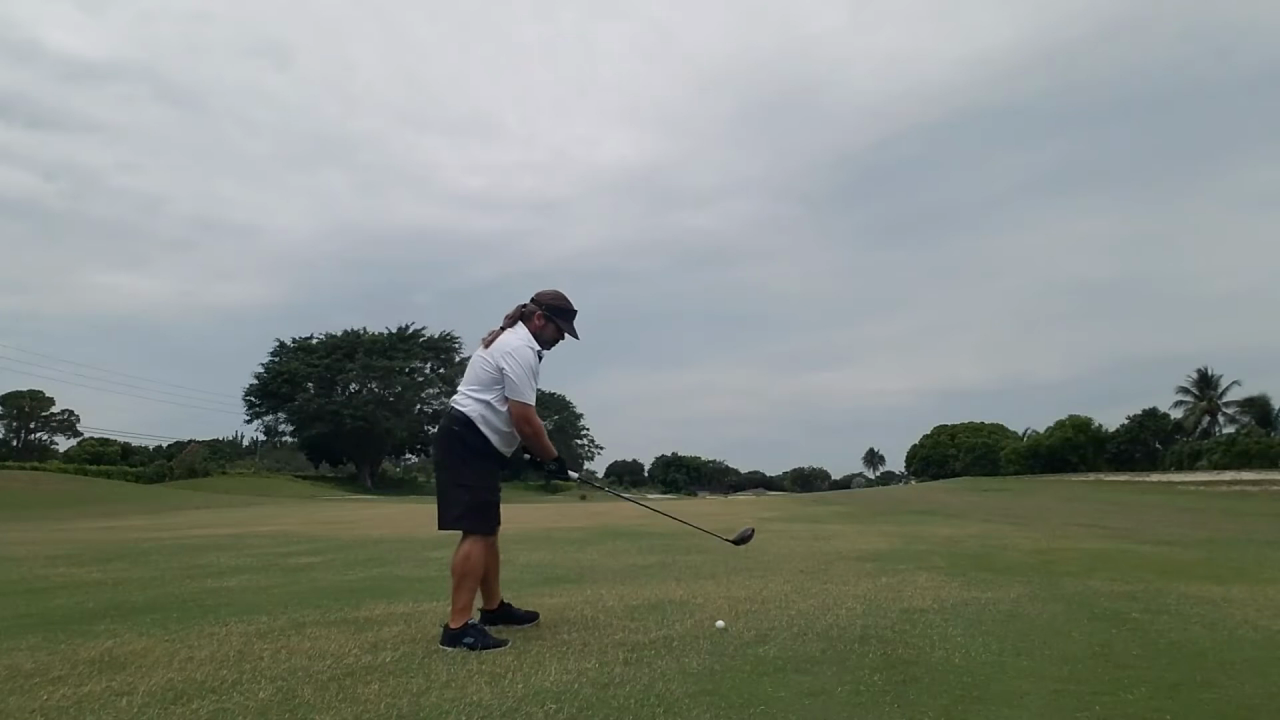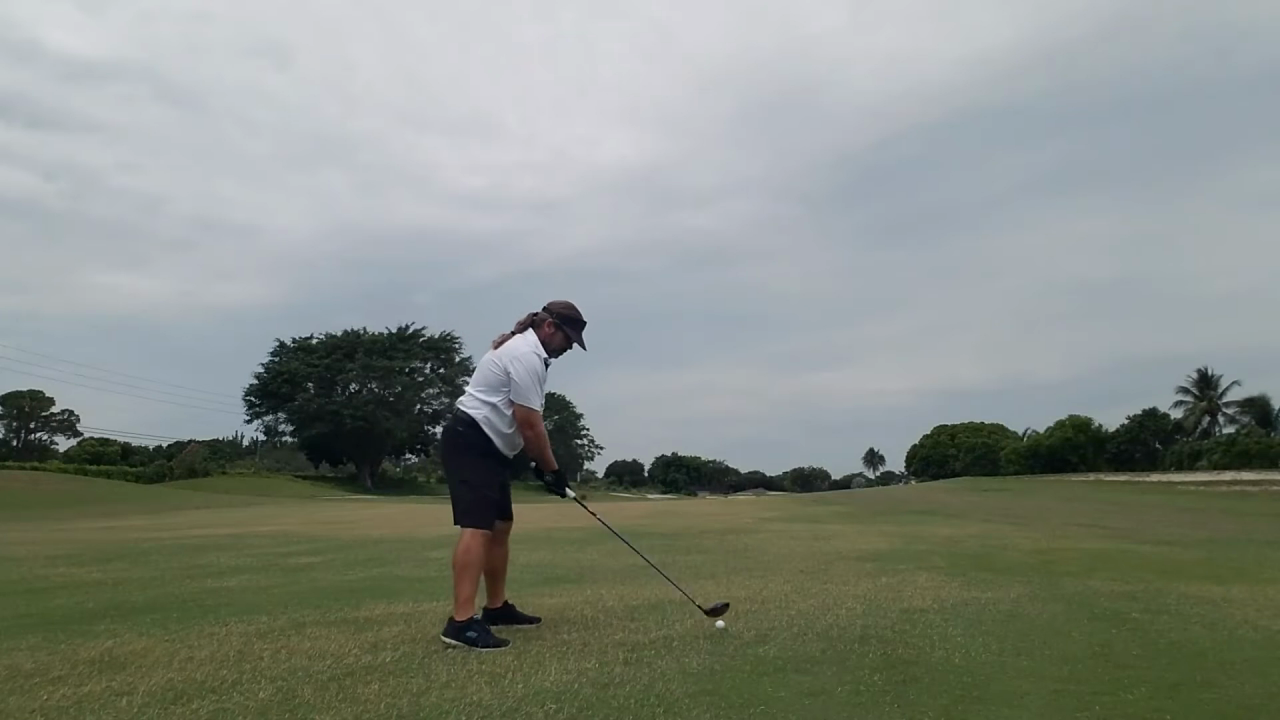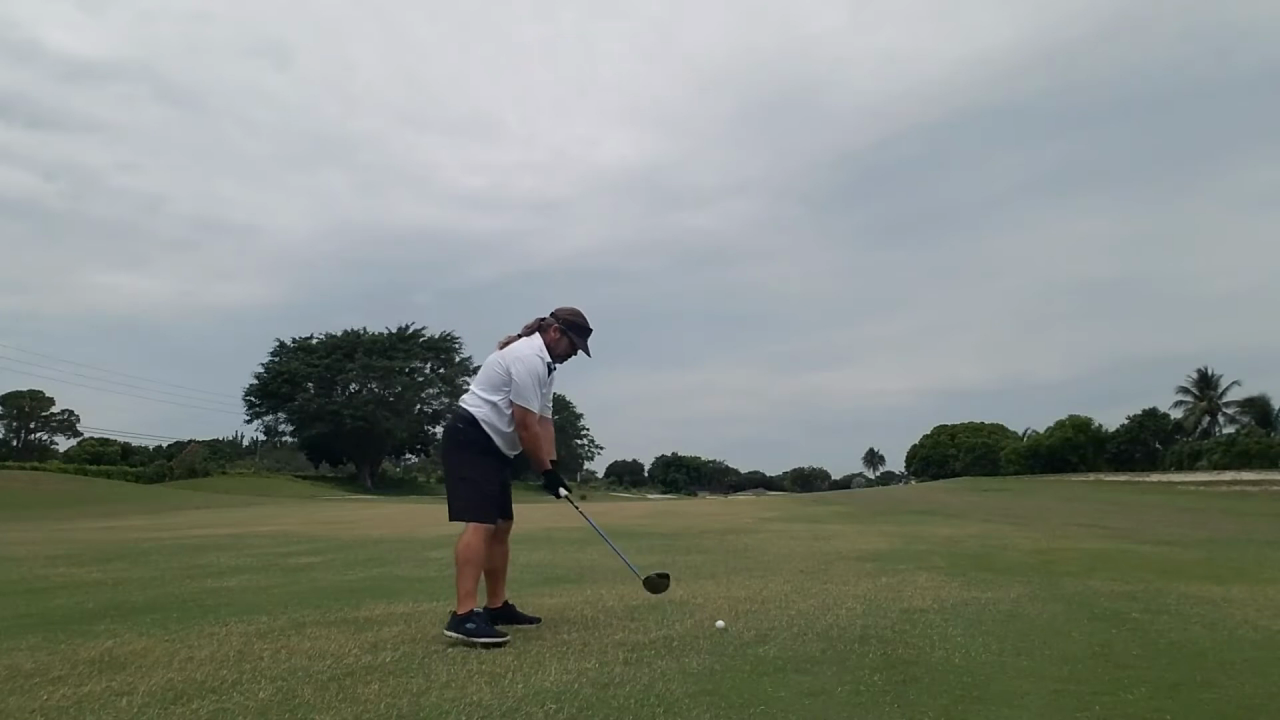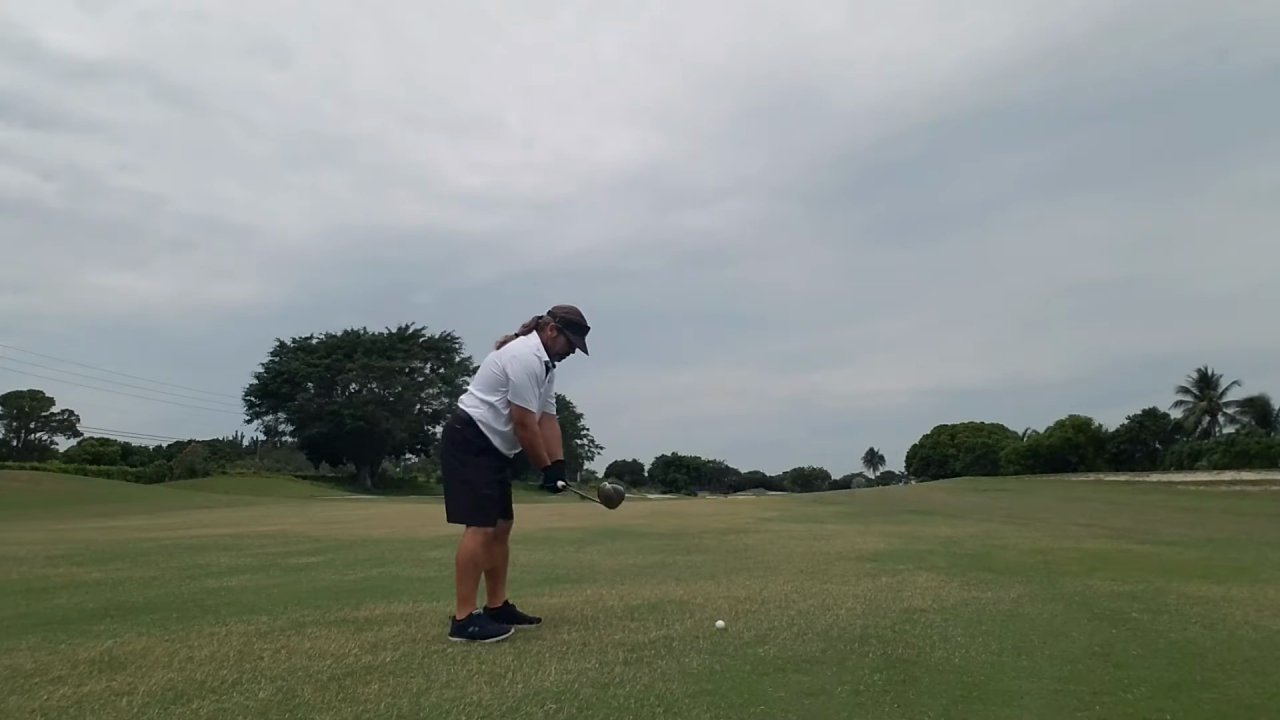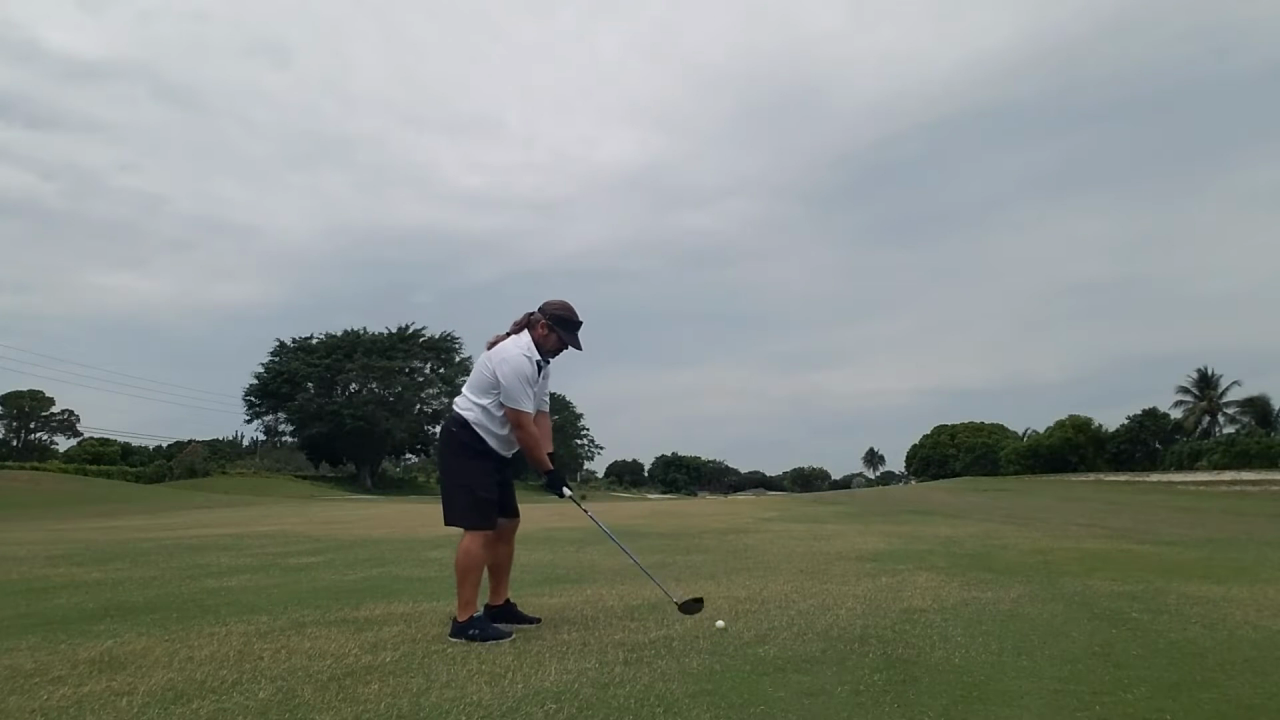
dt=0.2s
person 1, frame 1
left shoulder: (516, 344)
right shoulder: (520, 350)
left elbow: (518, 416)
right elbow: (524, 419)
left wrist: (538, 453)
right wrist: (553, 458)
left hip: (477, 446)
right hip: (466, 444)
left knee: (488, 530)
right knee: (475, 532)
left ankle: (493, 607)
right ankle: (458, 627)
person 1, frame 2
left shoulder: (533, 355)
right shoulder: (526, 355)
left elbow: (532, 420)
right elbow: (528, 424)
left wrist: (544, 465)
right wrist: (552, 470)
left hip: (488, 447)
right hip: (470, 443)
left knee: (499, 526)
right knee: (477, 527)
left ankle: (496, 606)
right ankle: (462, 621)
person 1, frame 3
left shoulder: (543, 363)
right shoulder: (528, 357)
left elbow: (543, 422)
right elbow: (526, 426)
left wrist: (552, 467)
right wrist: (545, 471)
left hip: (491, 447)
right hip: (469, 441)
left knee: (500, 526)
right knee: (480, 524)
left ankle: (496, 606)
right ankle: (464, 615)
person 1, frame 4
left shoulder: (544, 363)
right shoulder: (525, 357)
left elbow: (547, 419)
right elbow: (525, 425)
left wrist: (558, 464)
right wrist: (546, 467)
left hip: (492, 447)
right hip: (470, 442)
left knee: (500, 527)
right knee: (480, 527)
left ankle: (496, 607)
right ankle: (464, 618)
person 1, frame 5
left shoulder: (539, 360)
right shoulder: (516, 357)
left elbow: (540, 417)
right elbow: (522, 427)
left wrist: (549, 460)
right wrist: (547, 471)
left hip: (493, 449)
right hip: (468, 444)
left knee: (505, 526)
right knee: (480, 529)
left ankle: (498, 606)
right ankle: (465, 620)
